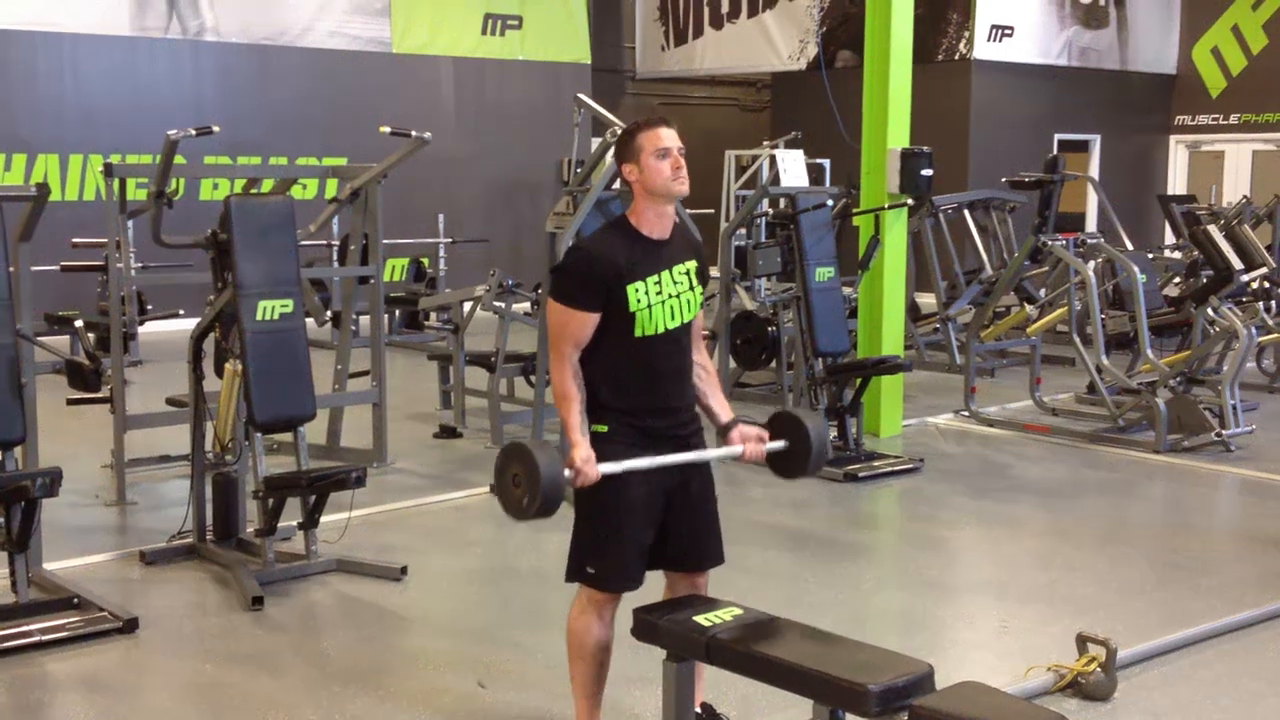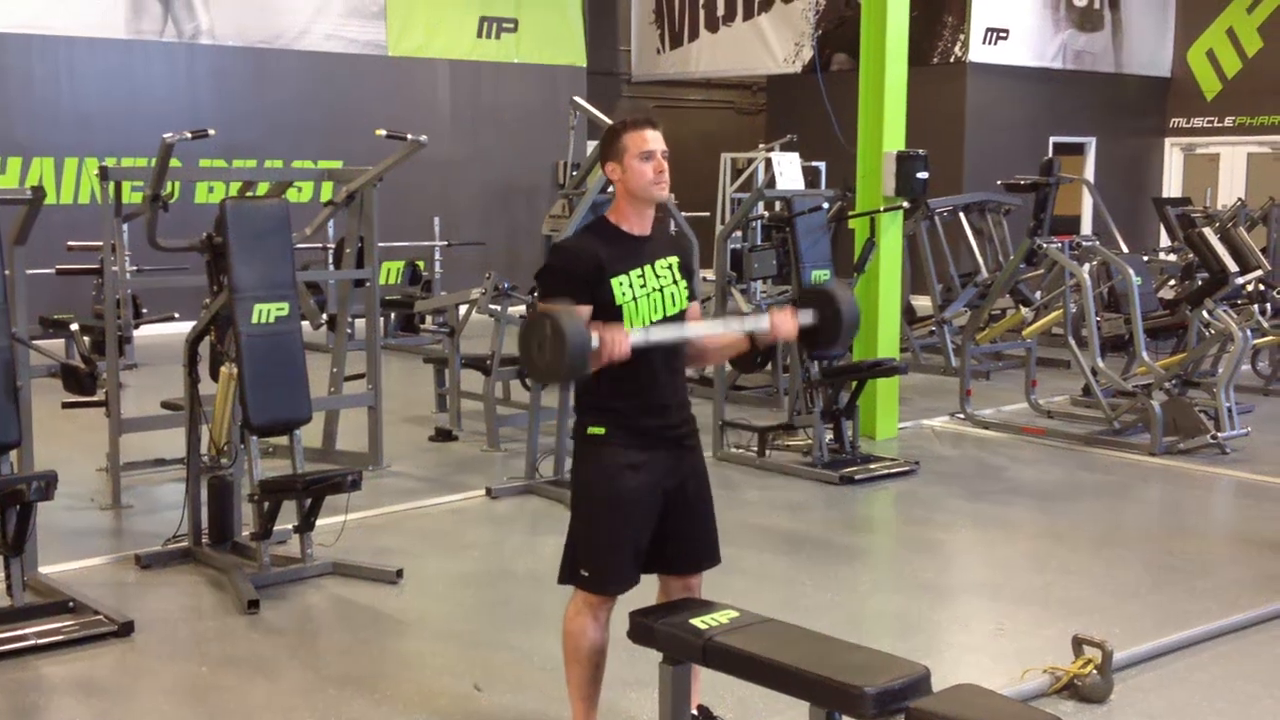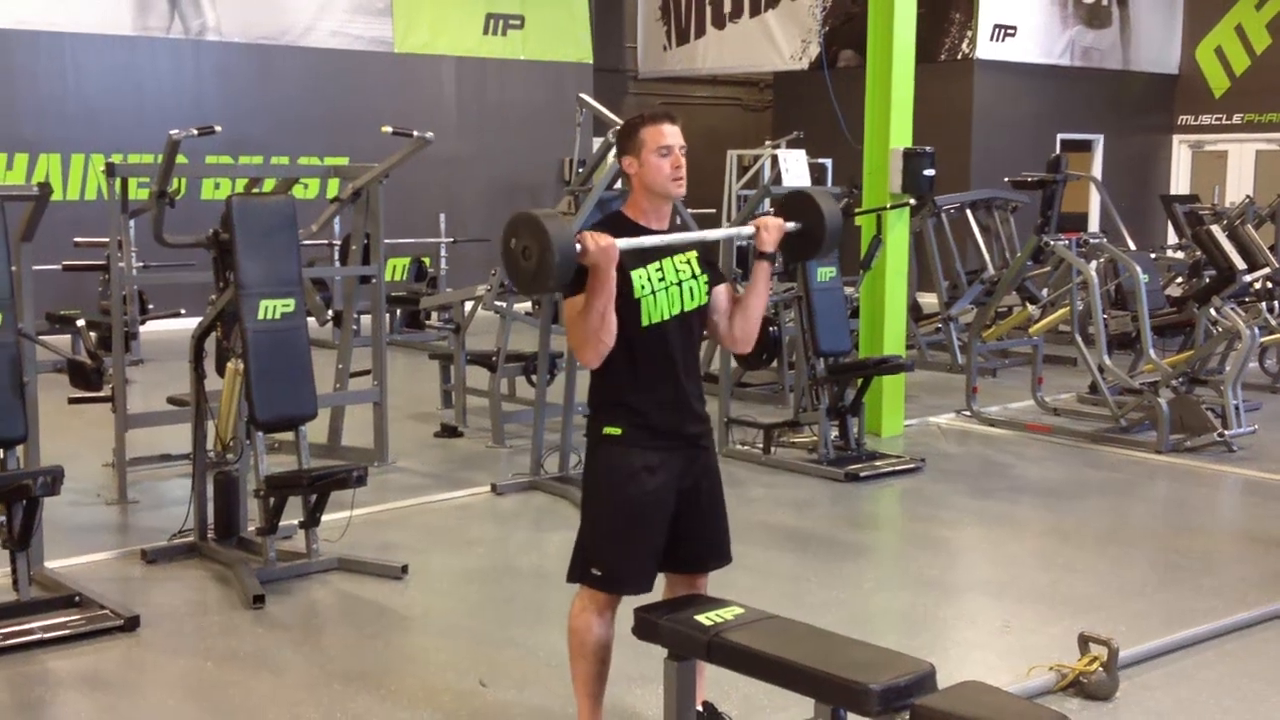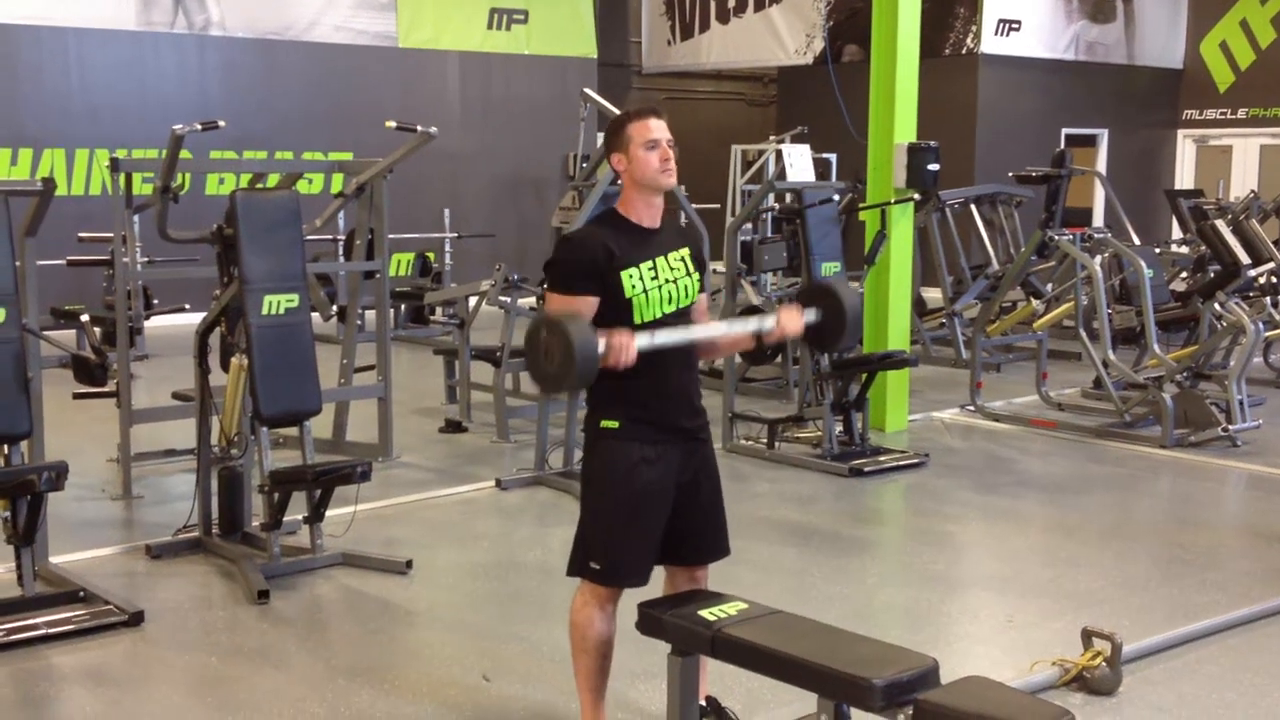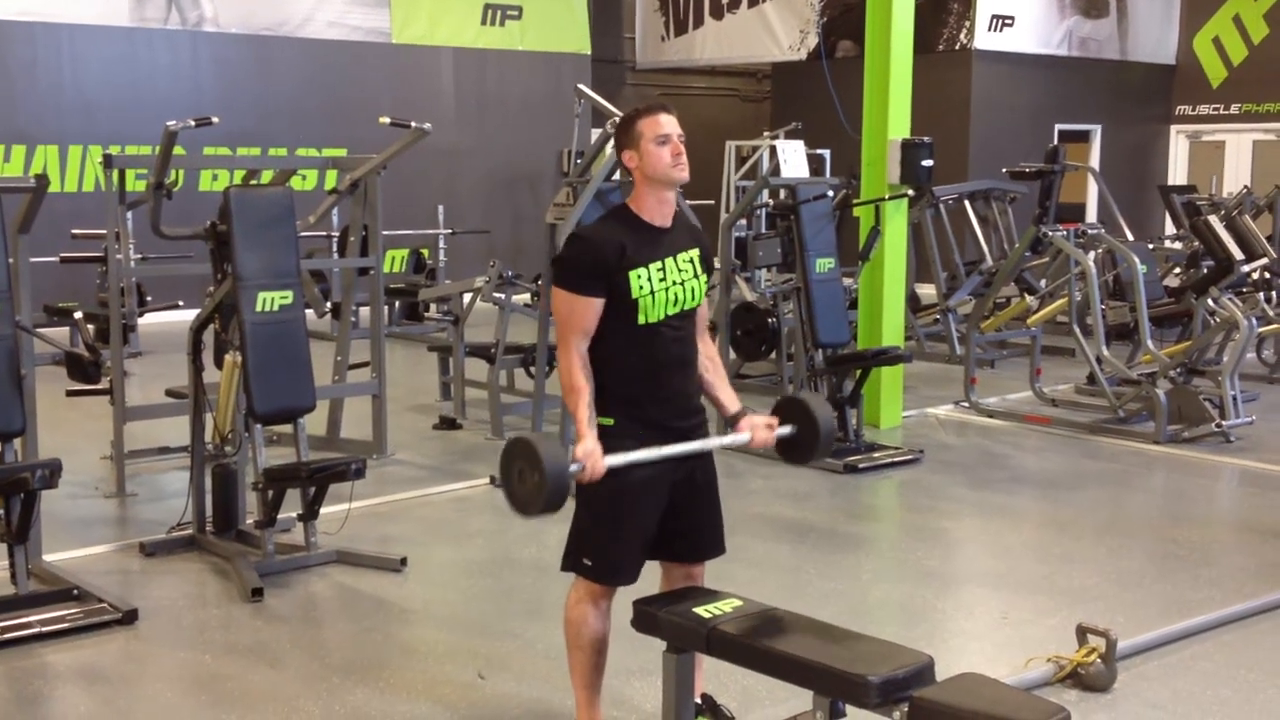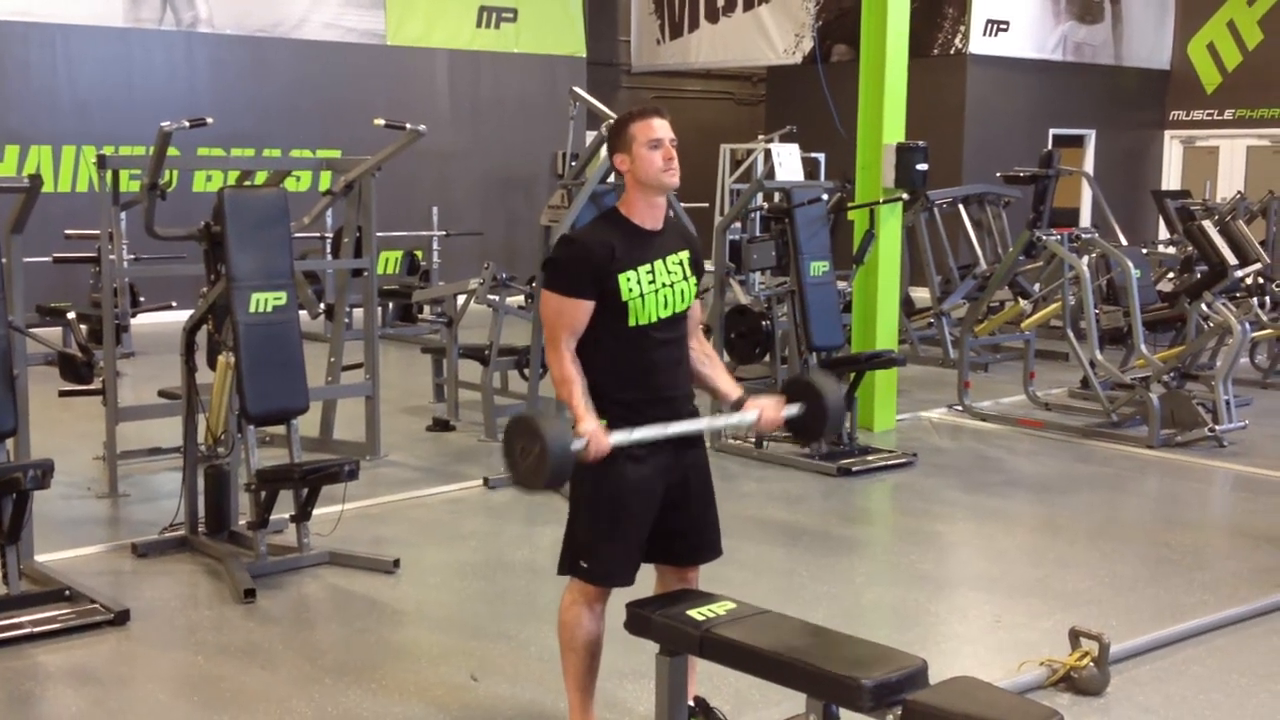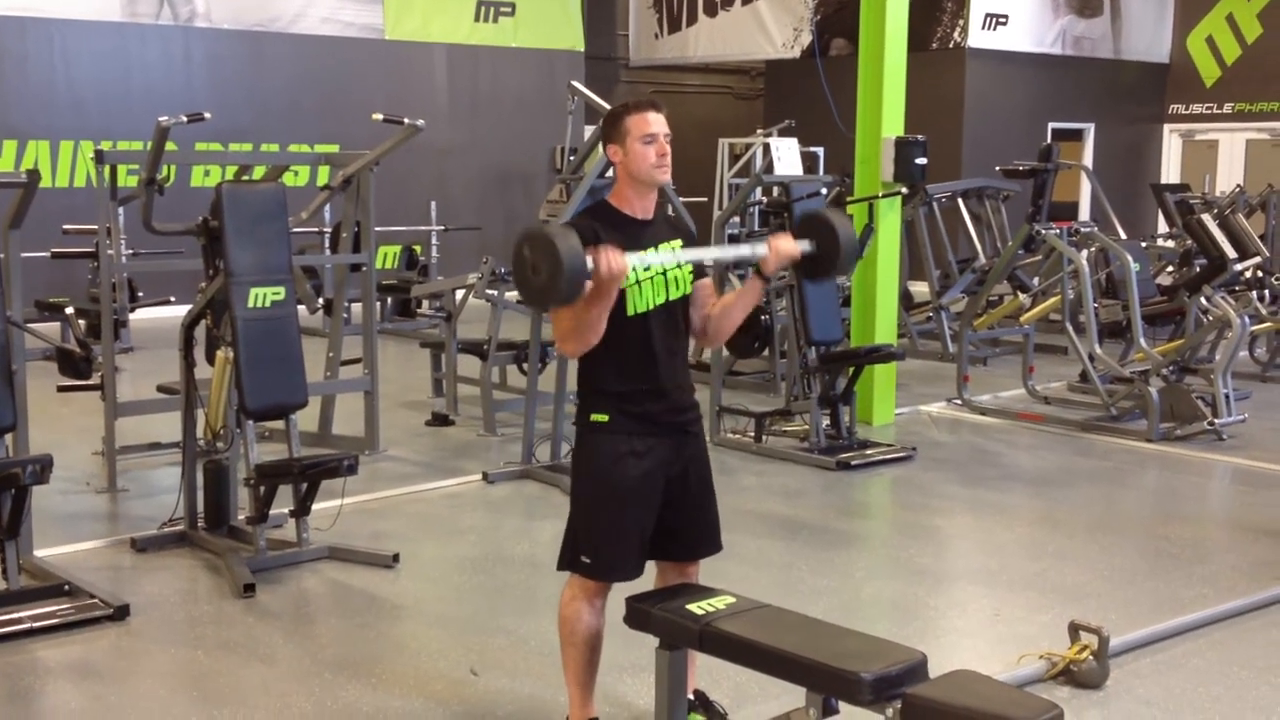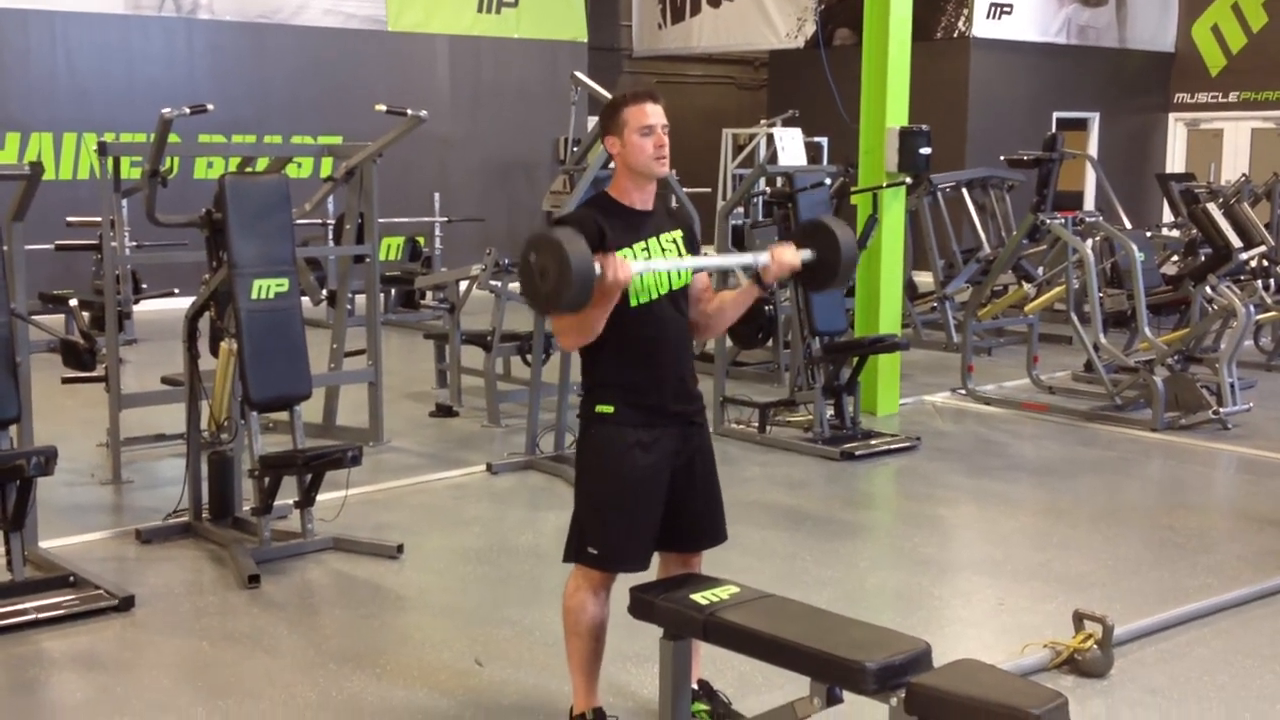
dt=0.4s
person 1, frame 1
left shoulder: (690, 248)
right shoulder: (596, 256)
right elbow: (564, 358)
left wrist: (728, 422)
right wrist: (578, 441)
left hip: (682, 441)
right hip: (617, 446)
left knee: (691, 575)
right knee: (602, 589)
person 1, frame 2
left shoulder: (675, 249)
right shoulder: (579, 256)
left wrist: (756, 336)
right wrist: (599, 347)
left hip: (679, 439)
right hip: (612, 446)
left knee: (686, 578)
right knee: (596, 592)
person 1, frame 3
left shoulder: (696, 244)
right shoulder: (593, 246)
left elbow: (738, 338)
right elbow: (590, 352)
left wrist: (763, 258)
right wrist: (603, 271)
left hip: (692, 438)
right hip: (626, 445)
left knee: (693, 577)
right knee: (603, 588)
person 1, frame 4
left shoulder: (685, 241)
right shoulder: (588, 248)
left wrist: (762, 331)
right wrist: (604, 348)
left hip: (689, 431)
right hip: (623, 440)
left knee: (692, 568)
right knee: (603, 583)
person 1, frame 5
left shoulder: (693, 240)
right shoulder: (598, 245)
right elbow: (573, 348)
left wrist: (737, 412)
right wrist: (585, 434)
left hip: (686, 435)
right hip: (622, 440)
left knee: (688, 567)
right knee: (598, 580)
person 1, frame 6
left shoulder: (685, 243)
right shoulder: (588, 248)
right elbow: (560, 347)
left wrist: (741, 399)
right wrist: (584, 419)
left hip: (681, 432)
right hip: (616, 441)
left knee: (683, 569)
right knee: (593, 582)
person 1, frame 7
left shoulder: (678, 234)
right shoulder: (585, 236)
left elbow: (709, 328)
right elbow: (568, 339)
left wrist: (761, 274)
right wrist: (604, 282)
left hip: (680, 424)
right hip: (614, 433)
left knee: (683, 563)
right knee: (593, 576)
person 1, frame 8
left shoulder: (679, 224)
right shoulder: (586, 229)
left elbow: (704, 322)
right elbow: (570, 336)
left wrist: (761, 277)
right wrist: (608, 286)
left hip: (684, 415)
right hip: (618, 423)
left knee: (687, 554)
right knee: (598, 566)
